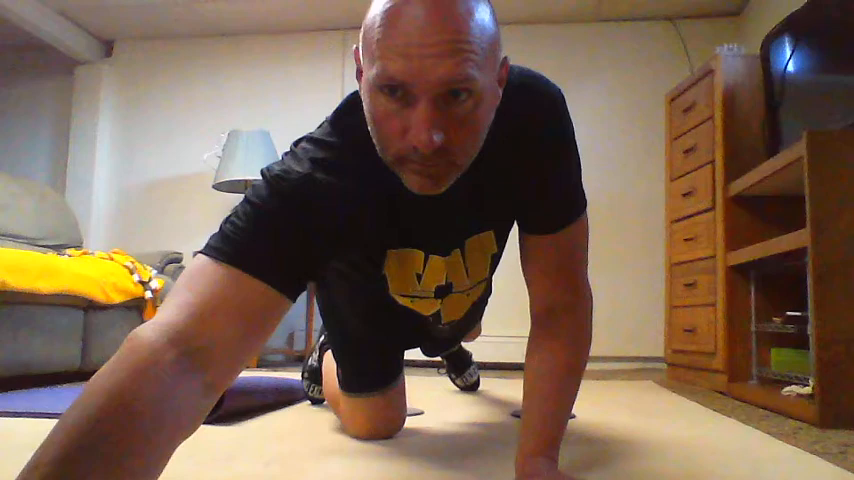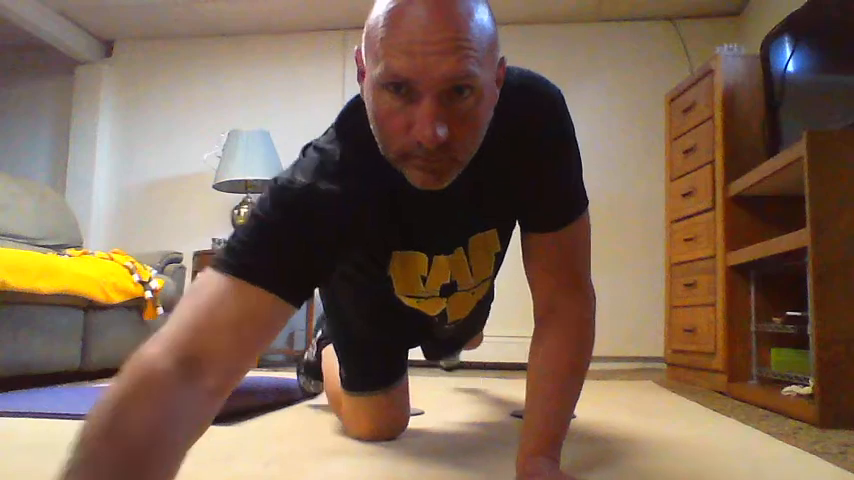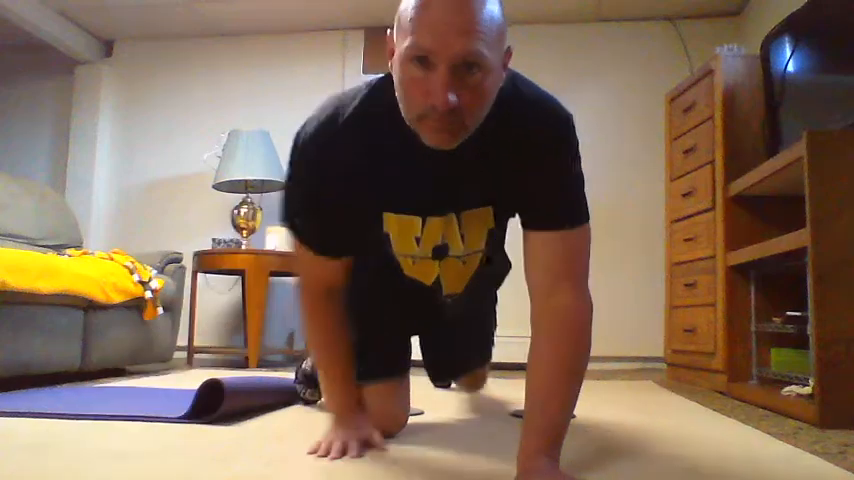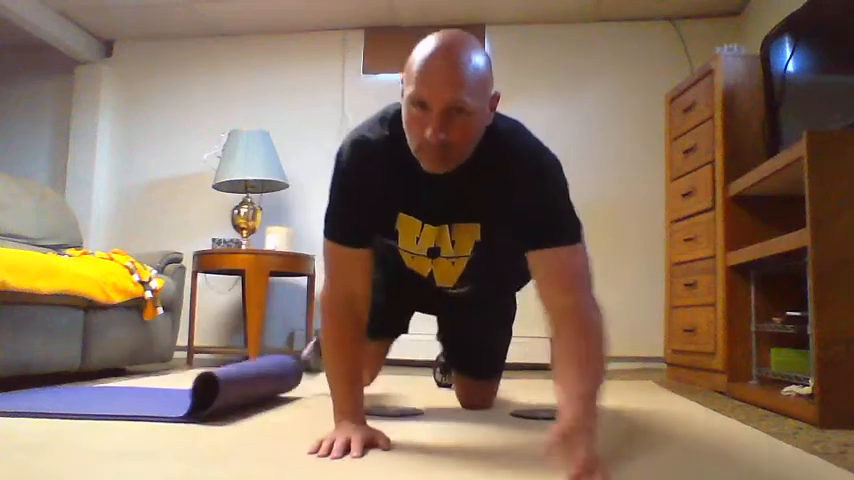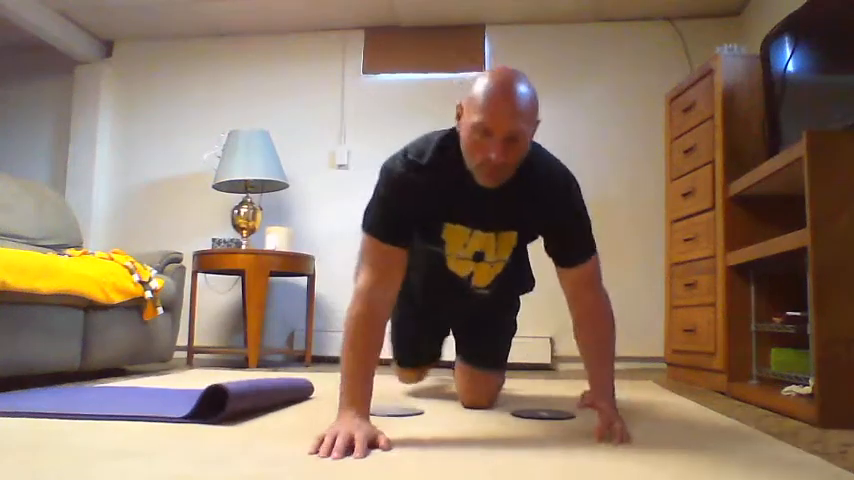
dt=0.4s
person 1, frame 1
left shoulder: (537, 117)
right shoulder: (314, 178)
left elbow: (560, 304)
right elbow: (183, 353)
left hip: (459, 295)
right hip: (365, 296)
left knee: (456, 333)
left ankle: (448, 348)
right ankle: (327, 361)
person 1, frame 2
left shoulder: (536, 118)
right shoulder: (320, 184)
left elbow: (564, 300)
right elbow: (182, 362)
left hip: (459, 294)
right hip: (368, 297)
left knee: (458, 340)
right ankle: (328, 356)
person 1, frame 3
left shoulder: (542, 127)
right shoulder: (330, 138)
left elbow: (562, 297)
right elbow: (321, 284)
right wrist: (344, 414)
left hip: (468, 283)
right hip: (375, 281)
left knee: (470, 381)
right knee: (381, 418)
left ankle: (442, 353)
right ankle: (323, 363)
person 1, frame 4
left shoulder: (529, 165)
right shoulder: (363, 154)
left elbow: (571, 302)
right elbow: (345, 292)
left wrist: (580, 420)
right wrist: (348, 418)
left hip: (483, 284)
right hip: (396, 267)
left knee: (476, 399)
right knee: (359, 369)
left ankle: (455, 359)
right ankle: (334, 341)
person 1, frame 5
left shoulder: (553, 185)
right shoulder: (409, 170)
left elbow: (587, 295)
right elbow: (373, 285)
left wrist: (605, 398)
right wrist: (353, 410)
left hip: (495, 289)
right hip: (425, 278)
left knee: (476, 396)
right knee: (410, 373)
left ankle: (472, 364)
